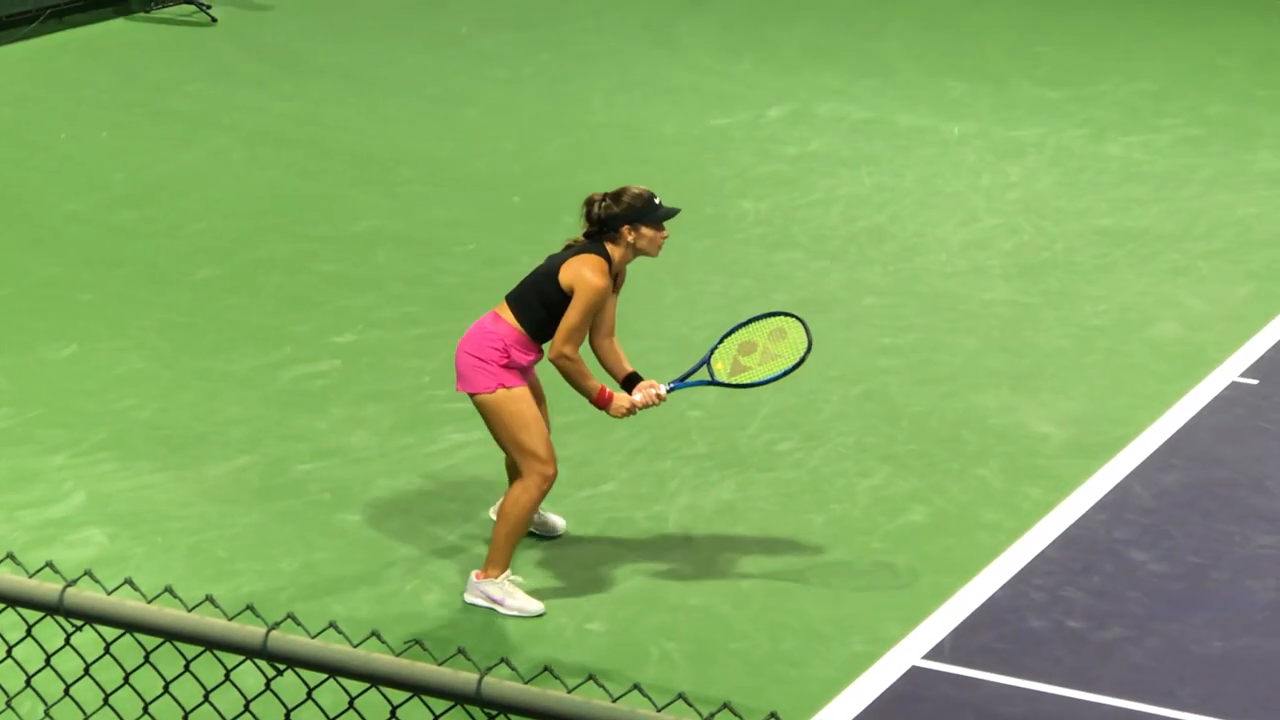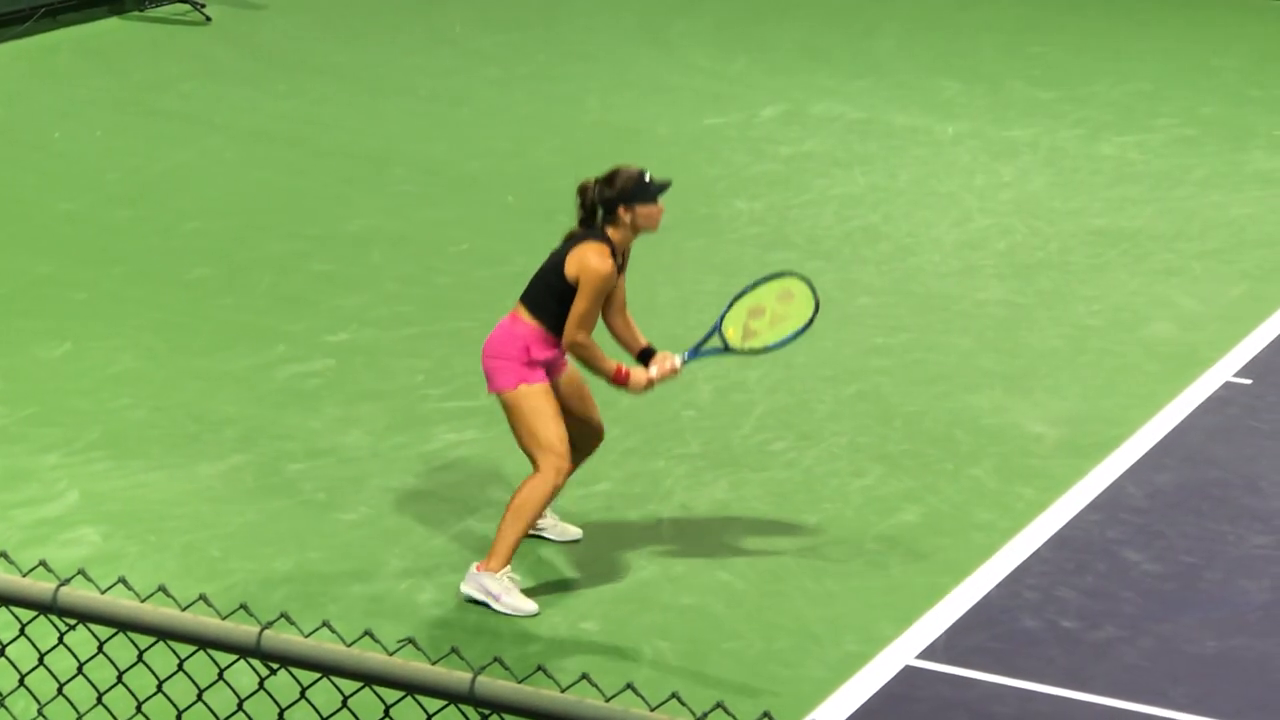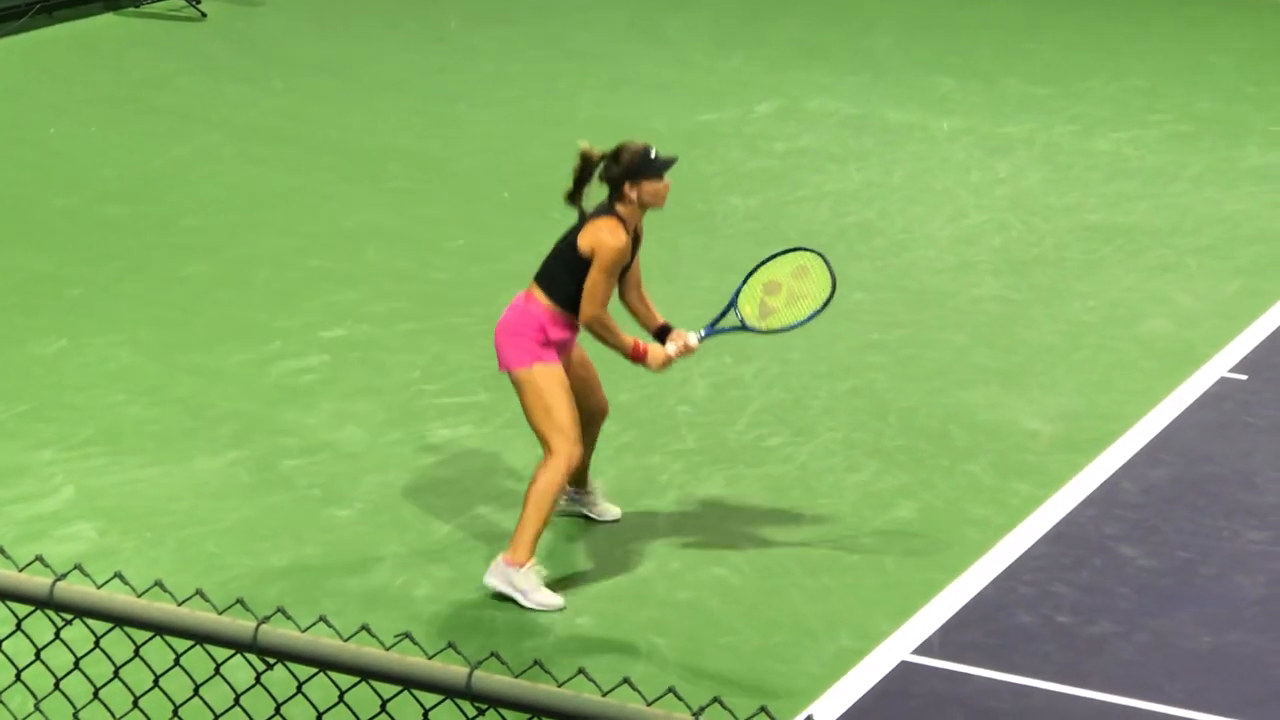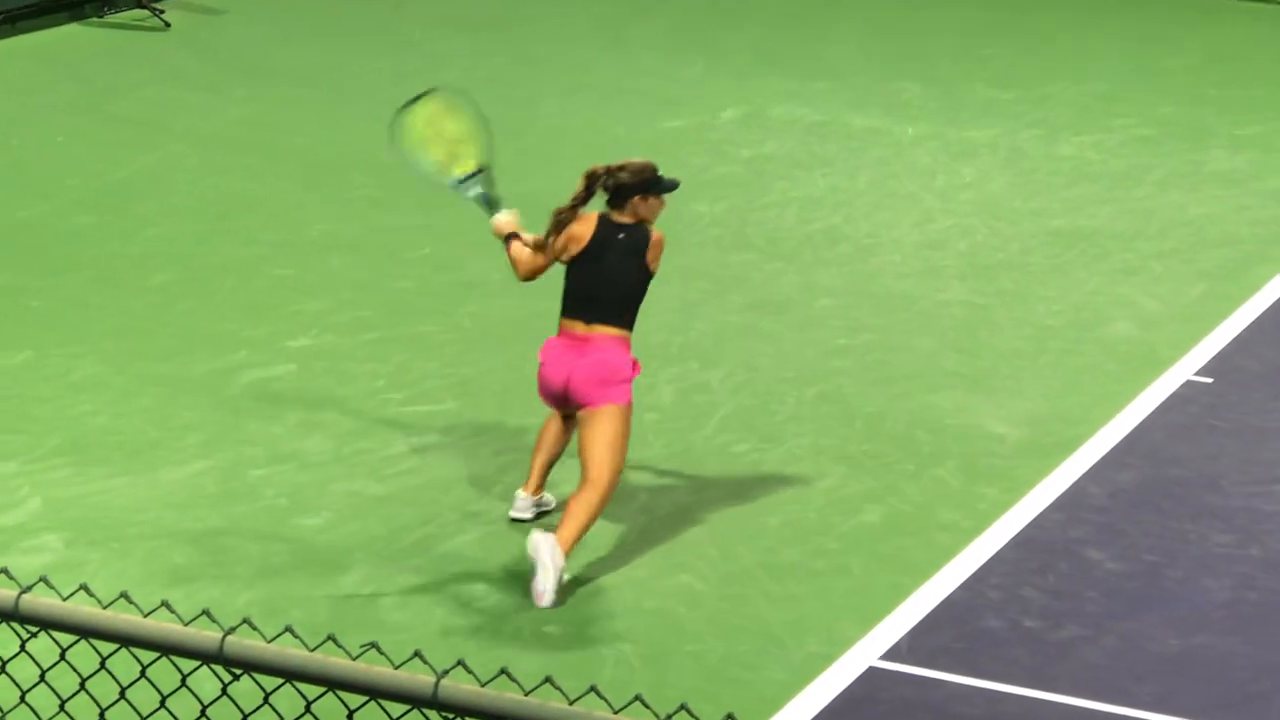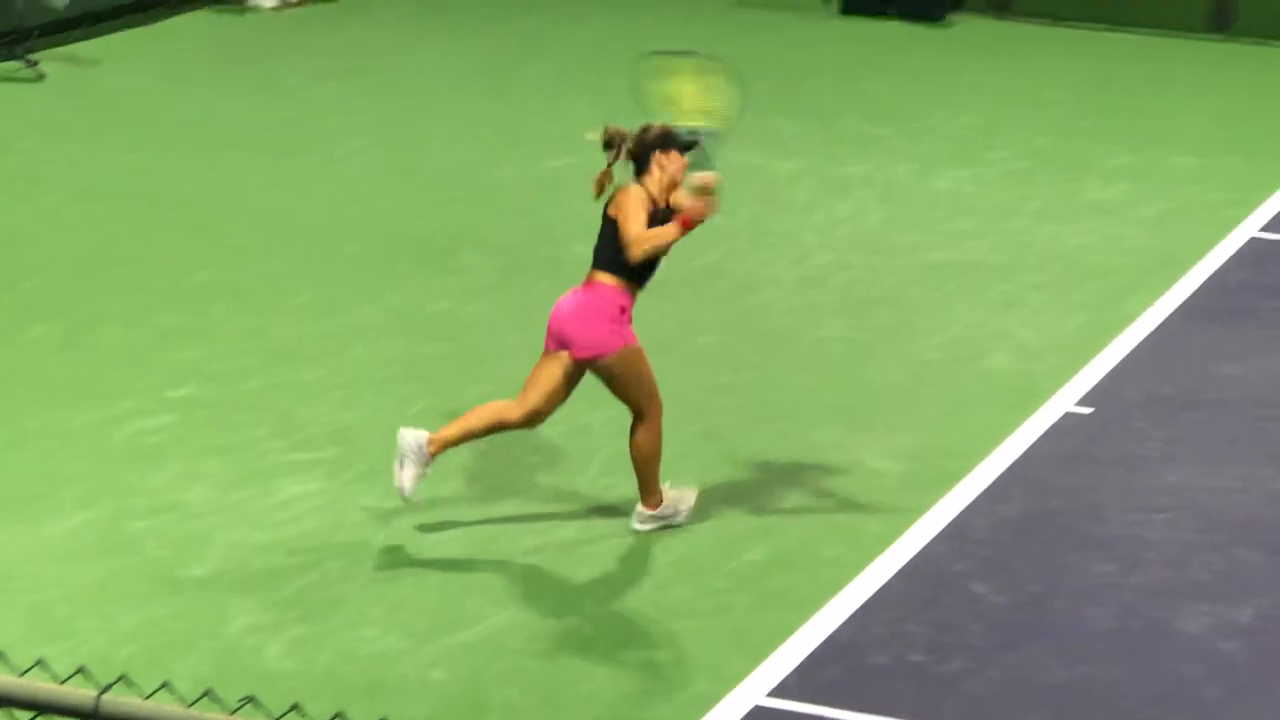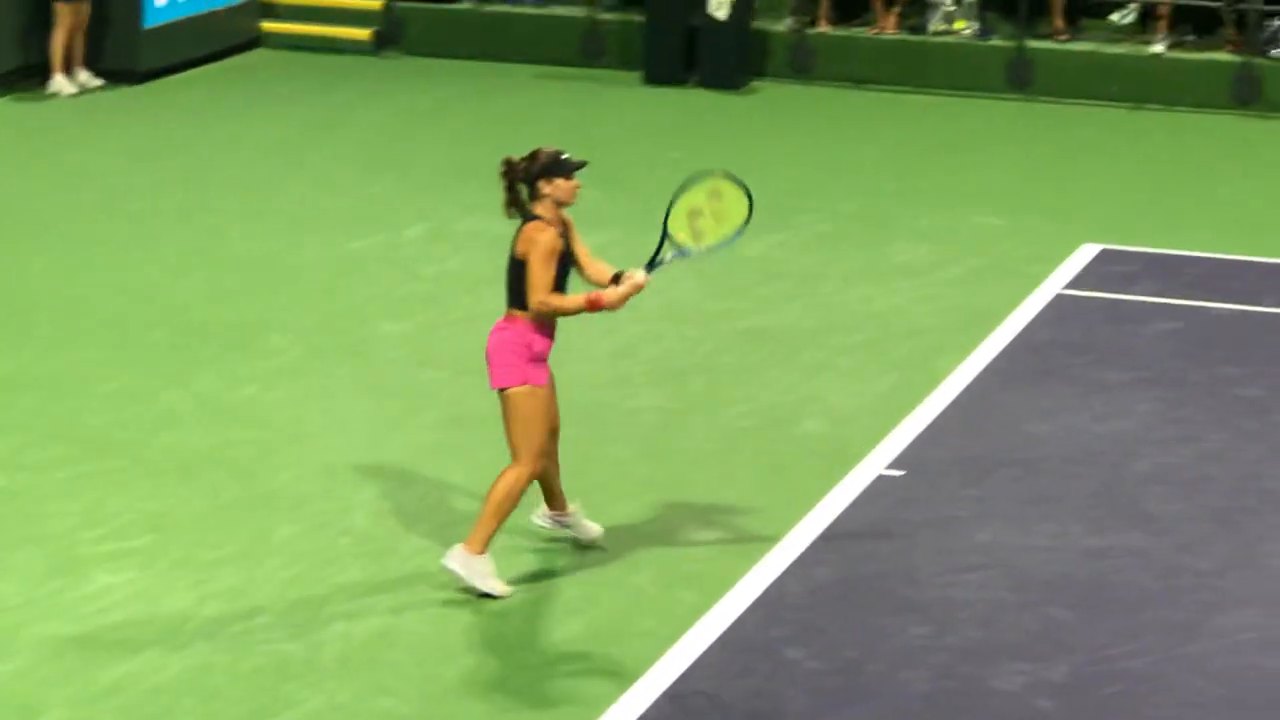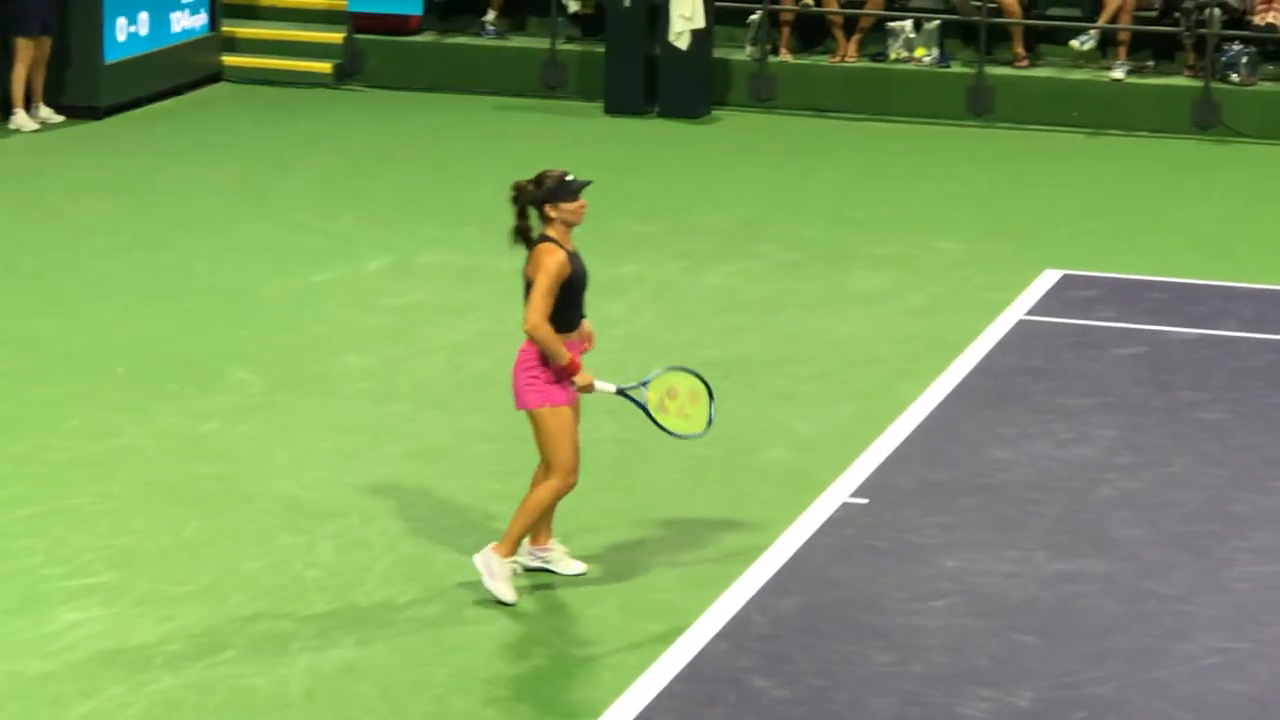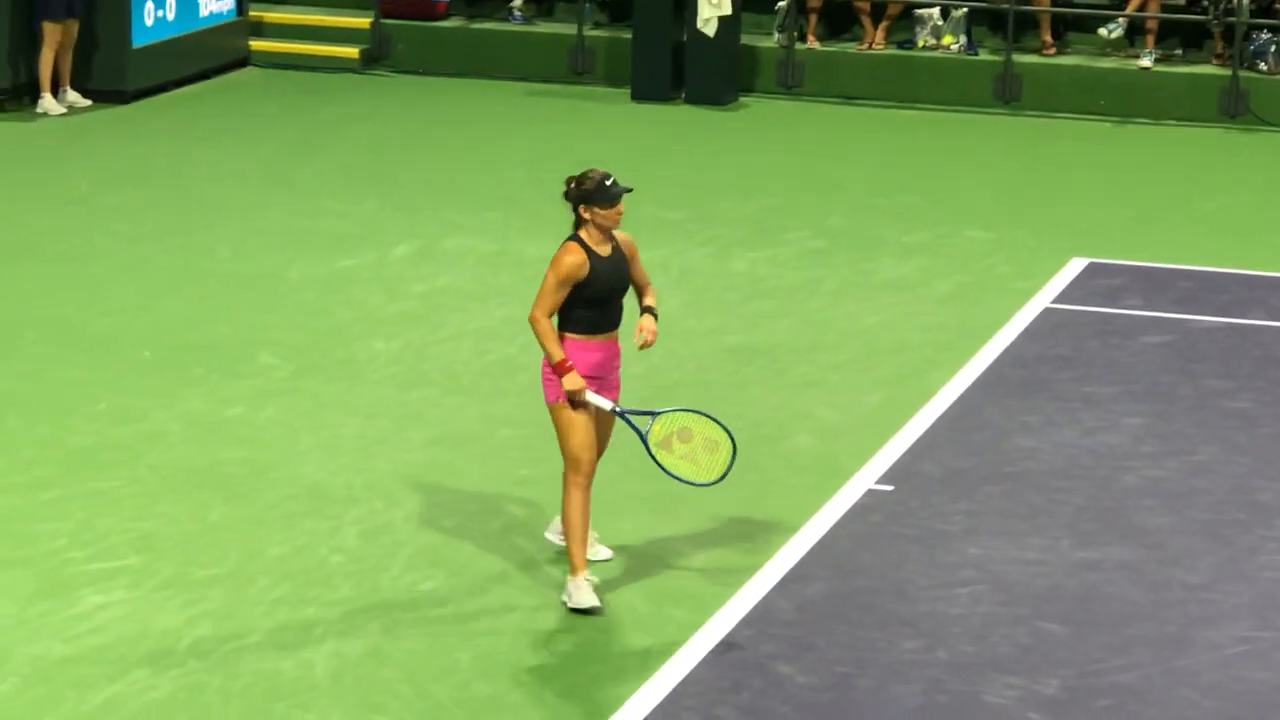
dt=0.4s
person 1, frame 1
left shoulder: (611, 265)
right shoulder: (594, 276)
left elbow: (602, 338)
right elbow: (563, 352)
left wrist: (633, 383)
right wrist: (605, 399)
left hip: (509, 353)
right hip: (491, 358)
left knee: (529, 443)
right knee: (541, 470)
left ankle: (514, 511)
right ankle: (488, 581)
person 1, frame 2
left shoulder: (617, 244)
right shoulder: (599, 262)
left elbow: (616, 312)
right elbow: (577, 338)
left wrist: (648, 356)
right wrist: (623, 376)
left hip: (542, 352)
right hip: (516, 355)
left knee: (589, 434)
right knee: (555, 466)
left ankle: (533, 514)
right ankle: (488, 574)
person 1, frame 3
left shoulder: (624, 224)
right shoulder: (612, 237)
left elbow: (631, 291)
right elbow: (592, 316)
left wrist: (665, 334)
right wrist: (641, 352)
left hip: (549, 332)
right hip: (529, 335)
left knee: (595, 412)
right knee: (566, 450)
left ankle: (576, 492)
right ankle: (514, 567)
person 1, frame 4
left shoulder: (583, 223)
right shoulder: (654, 244)
left elbow: (527, 269)
left wrist: (510, 234)
left hip: (557, 357)
right hip: (607, 367)
left knee: (564, 412)
right knee: (599, 483)
left ankle: (528, 495)
right ankle: (553, 546)
person 1, frame 5
left shoulder: (669, 196)
right shoulder: (632, 192)
left elbow: (699, 213)
right elbow: (638, 250)
left wrist: (705, 193)
right wrist: (686, 219)
left hip: (574, 312)
right hip: (599, 317)
left knee: (525, 411)
right knee: (648, 411)
left ankle: (425, 444)
right ankle: (652, 505)
person 1, frame 6
left shoulder: (559, 221)
right shoulder: (539, 235)
left elbow: (588, 265)
right elbow: (540, 301)
left wrist: (621, 280)
right wrist: (596, 299)
left hip: (532, 347)
right hip: (520, 349)
left knee: (549, 434)
right knee: (528, 460)
left ankle: (555, 510)
right ankle: (471, 553)
person 1, frame 7
left shoulder: (563, 244)
right shoulder: (551, 256)
right elbow: (534, 324)
left wrist: (581, 320)
right wrist: (574, 368)
left hip: (561, 365)
right hip: (546, 369)
left knee: (555, 464)
right knee: (563, 477)
left ankle: (539, 546)
right ankle: (499, 554)
person 1, frame 8
left shoulder: (624, 243)
right shoulder: (571, 258)
left elbow: (645, 285)
right elbow: (539, 317)
left wrist: (649, 314)
right wrist: (564, 369)
left hip: (606, 362)
right hip: (570, 367)
left knee: (591, 457)
right knee: (580, 468)
left ankle: (566, 528)
right ankle: (577, 577)
